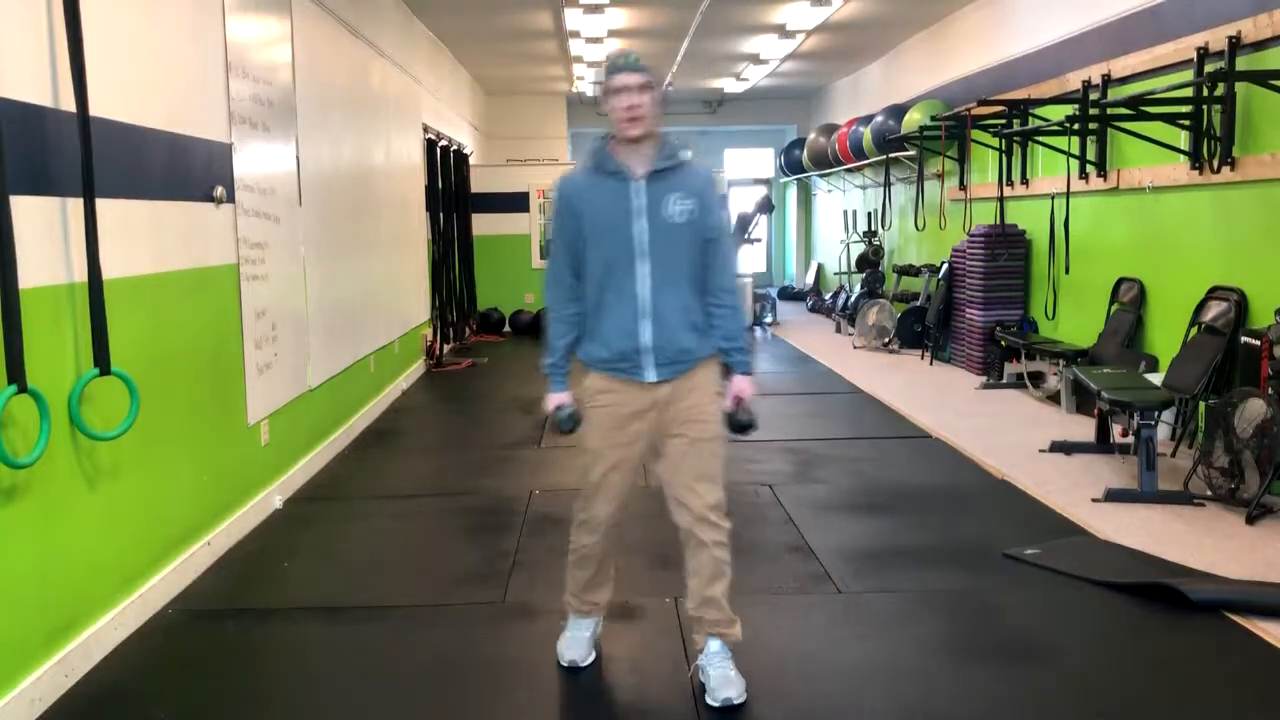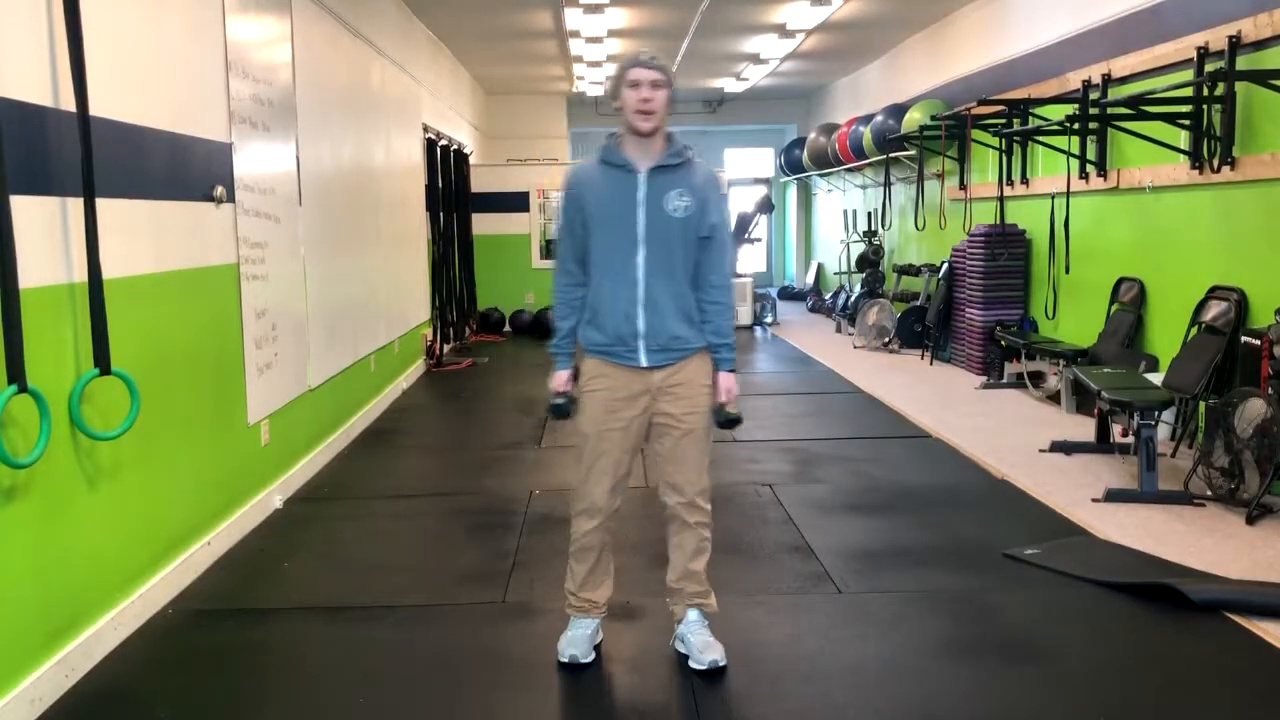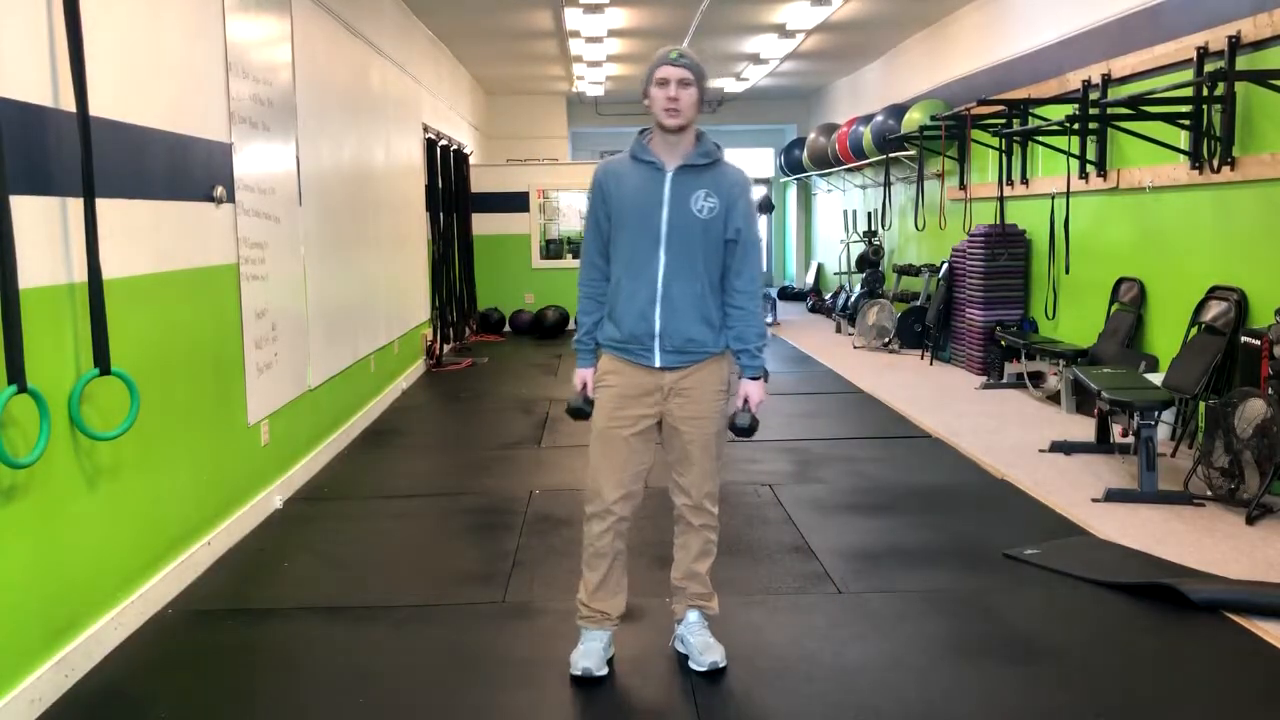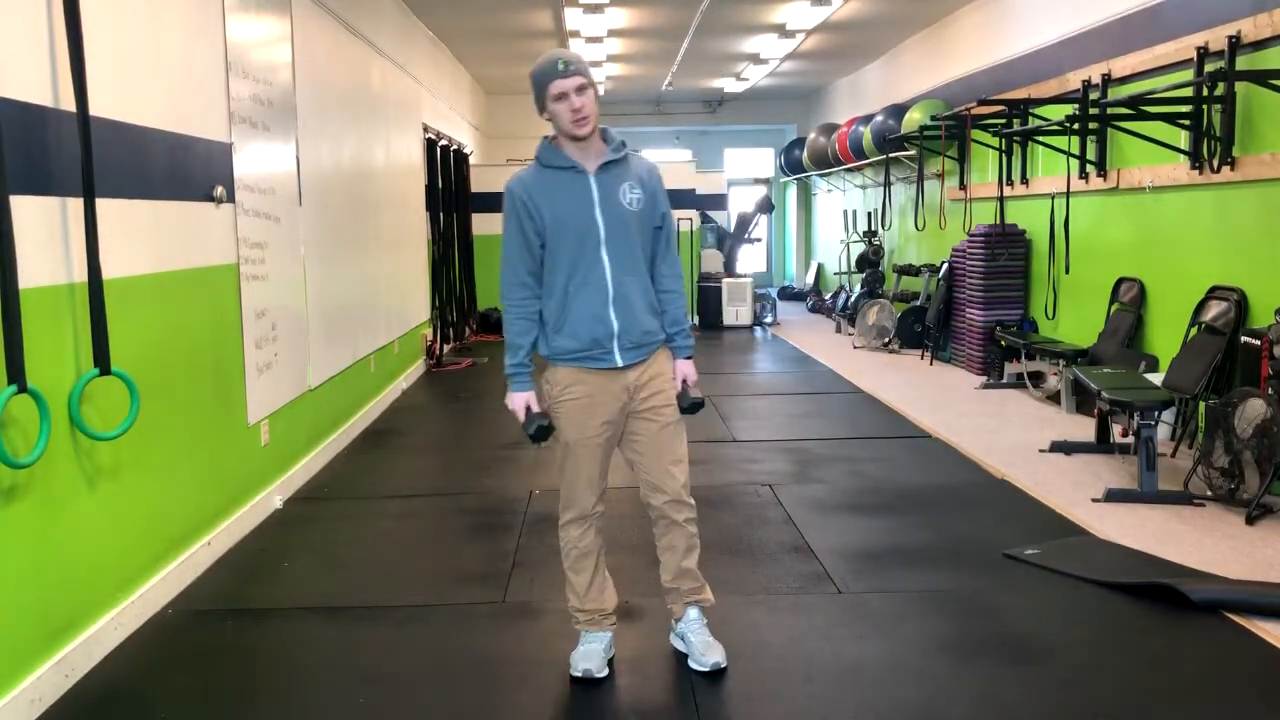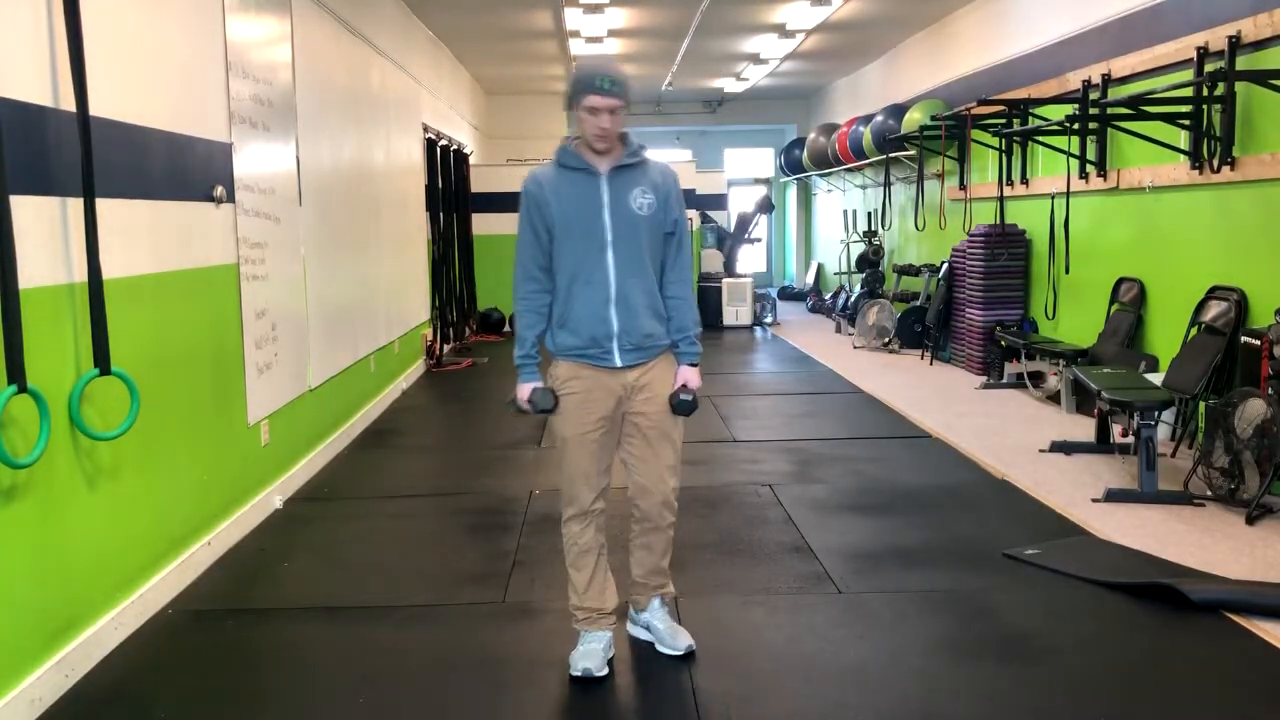
dt=1s
person 1, frame 1
left shoulder: (697, 183)
right shoulder: (577, 189)
left elbow: (720, 282)
right elbow: (564, 291)
left wrist: (739, 364)
right wrist: (556, 378)
left hip: (692, 377)
right hip: (610, 381)
left knee: (703, 516)
right knee: (596, 514)
left ankle: (714, 644)
right ankle: (583, 615)
person 1, frame 2
left shoulder: (700, 182)
right shoulder: (584, 182)
left elbow: (716, 281)
right elbow: (570, 277)
left wrist: (725, 360)
right wrist: (561, 358)
left hip: (686, 366)
right hip: (607, 367)
left knee: (688, 501)
right knee: (594, 501)
left ankle: (691, 616)
right ankle: (585, 614)
person 1, frame 3
left shoulder: (729, 183)
right shoulder: (612, 177)
left elbow: (744, 283)
right elbow: (594, 274)
left wrist: (751, 366)
right wrist: (584, 354)
left hip: (700, 368)
right hip: (621, 365)
left knee: (698, 503)
right knee: (607, 503)
left ankle: (693, 618)
right ankle: (596, 626)
person 1, frame 4
left shoulder: (643, 176)
right shoulder: (527, 189)
left elbow: (666, 271)
right elbow: (520, 290)
left wrist: (683, 349)
right wrist: (519, 377)
left hip: (651, 365)
right hip: (575, 374)
left knee: (673, 497)
right knee: (580, 510)
left ankle: (689, 617)
right ankle: (594, 628)
person 1, frame 5
left shoulder: (660, 181)
right shoulder: (543, 186)
left elbow: (678, 277)
right elbow: (533, 284)
left wrist: (689, 355)
right wrist: (527, 367)
left hip: (653, 366)
right hip: (577, 370)
left knee: (656, 500)
right knee: (583, 505)
left ankle: (650, 606)
right ankle: (594, 626)
